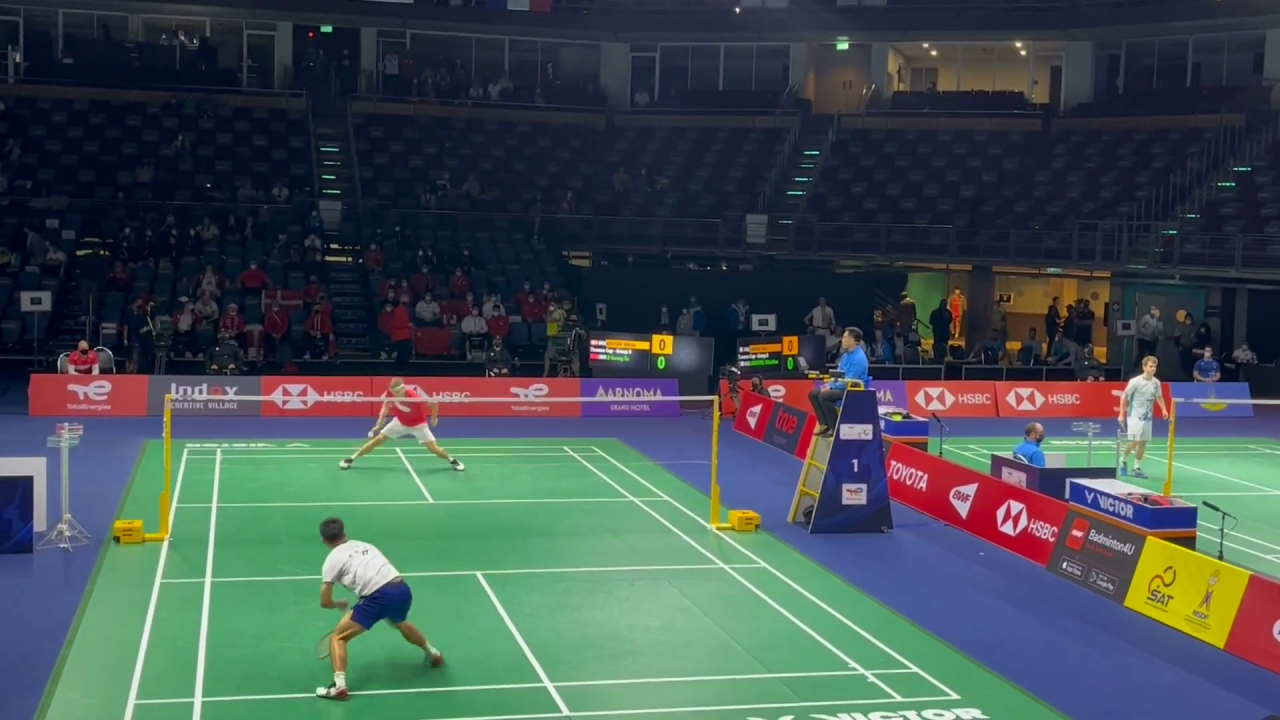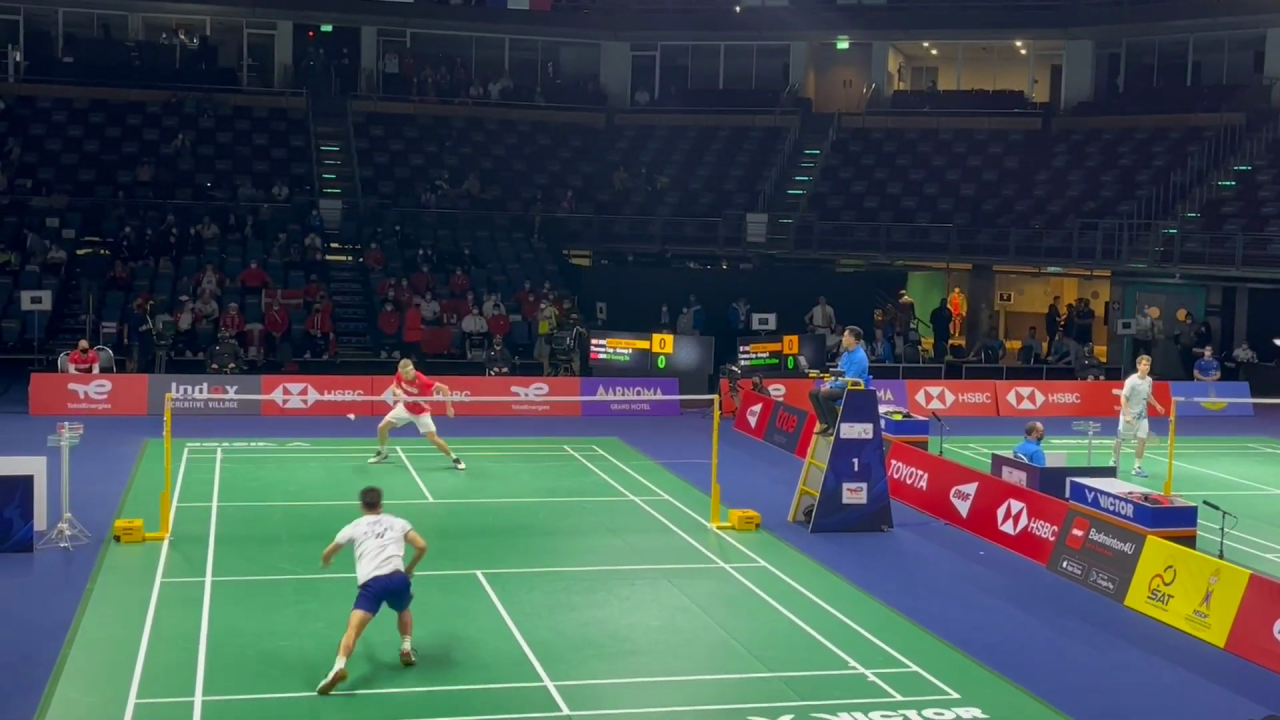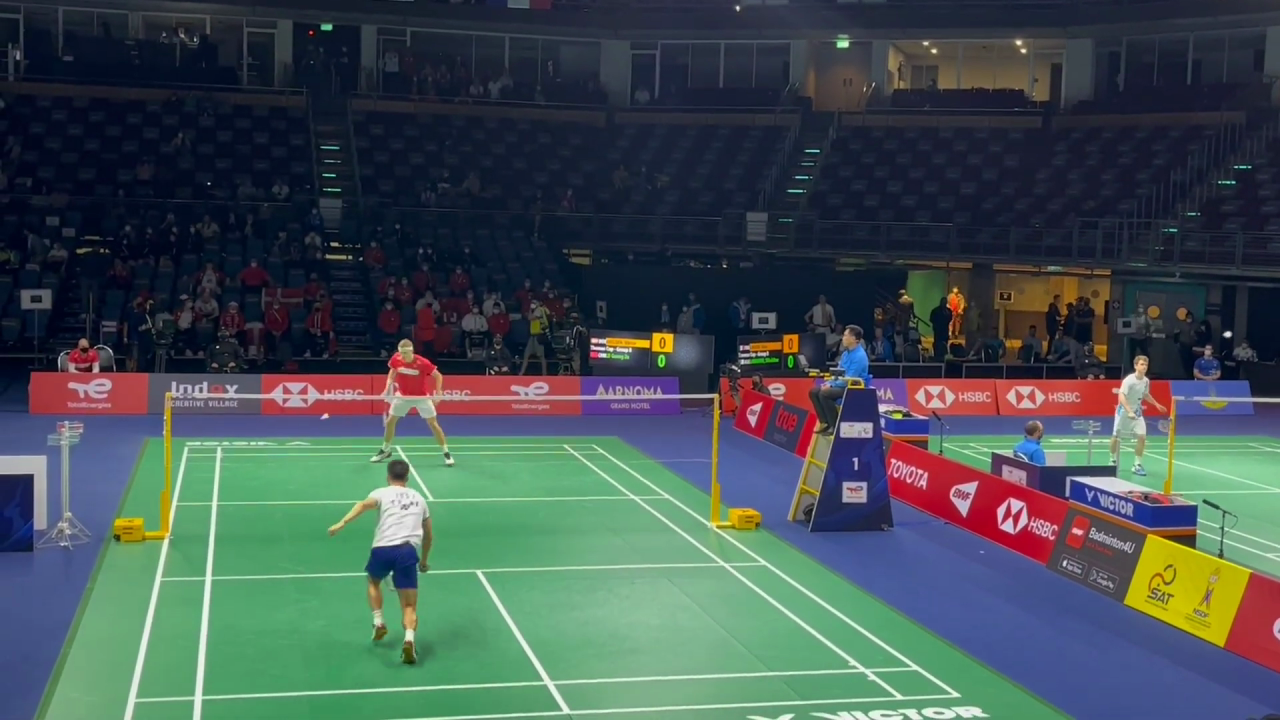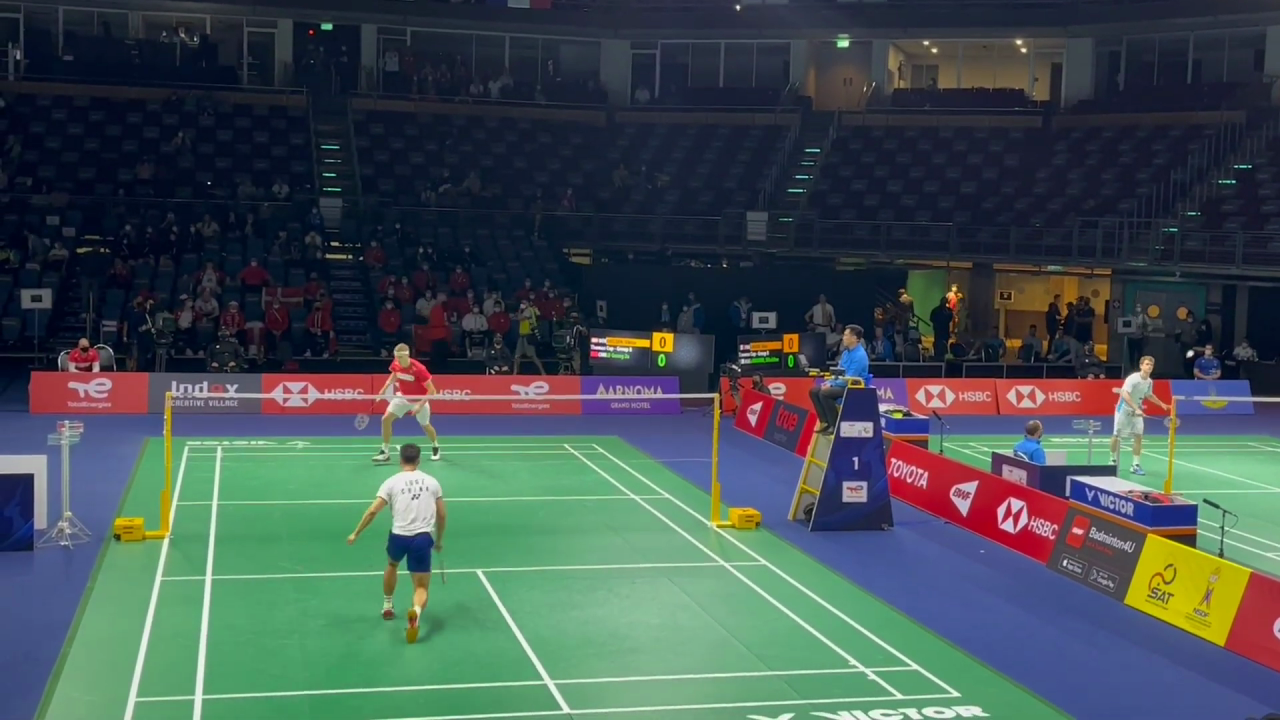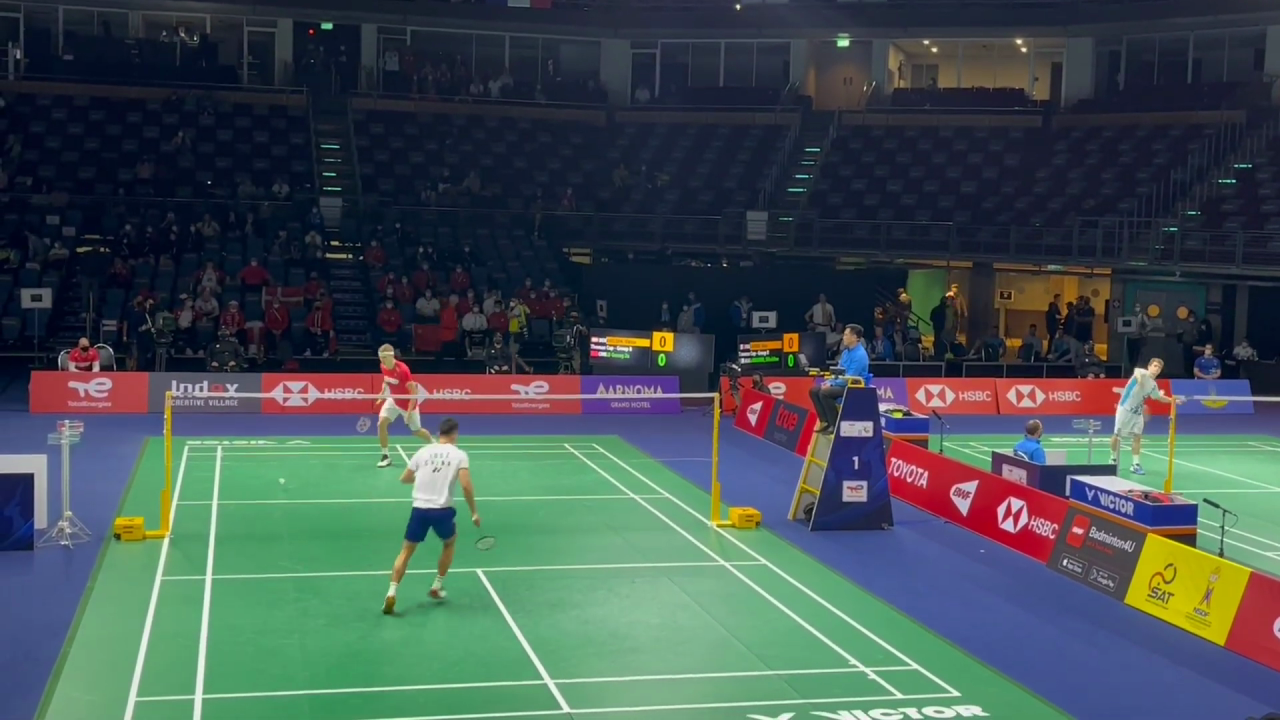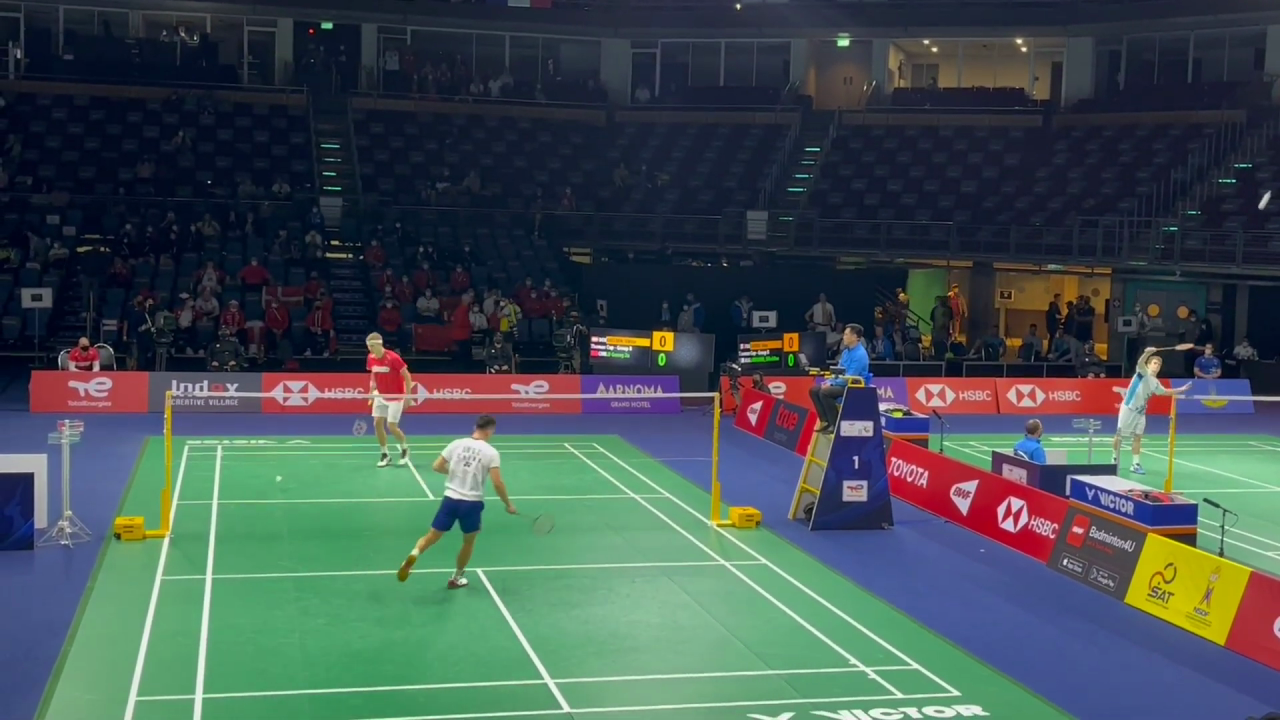
dt=0.2s
person 1, frame 1
left shoulder: (331, 560)
right shoulder: (365, 547)
left elbow: (325, 601)
left wrist: (340, 605)
left hip: (377, 598)
right hip: (402, 590)
left knee: (338, 637)
right knee: (400, 624)
left ankle: (340, 686)
right ankle: (432, 653)
person 1, frame 2
left shoulder: (353, 527)
right shoulder: (397, 522)
left elbow: (327, 555)
right elbow: (420, 545)
left wrist: (325, 565)
right wrist: (410, 569)
left hip: (372, 583)
right hip: (398, 580)
left knee: (353, 631)
right knee: (404, 612)
left ankle: (338, 669)
right ankle: (407, 649)
person 1, frame 3
left shoulder: (382, 493)
right shoulder: (420, 499)
left elbow: (364, 505)
right elbow: (429, 535)
left wrist: (341, 523)
right wrist: (424, 560)
left hip: (382, 550)
right hip: (407, 552)
left knee: (373, 584)
right knee: (409, 606)
left ankle: (379, 624)
right ankle: (409, 641)
person 1, frame 4
left shoulder: (392, 482)
right shoulder: (432, 482)
left elbow: (373, 511)
right elbow: (442, 515)
left wrist: (356, 533)
right wrist: (439, 540)
left hip: (399, 537)
right hip: (423, 539)
left knee: (392, 565)
right knee: (421, 587)
left ankle: (388, 607)
right ankle: (415, 612)
person 1, frame 5
left shoulder: (423, 452)
right shoulder: (459, 455)
left elbow: (405, 478)
right elbow: (466, 486)
right wrist: (474, 513)
left hip: (419, 510)
right hip: (442, 511)
left knee: (406, 553)
right knee: (449, 544)
left ankle: (392, 594)
right ankle: (437, 586)
person 1, frame 6
left shoulder: (456, 444)
right shoulder: (491, 453)
left elbow: (437, 466)
right elbow: (497, 483)
right wrist: (508, 505)
left hip: (450, 499)
right hip: (471, 503)
left knee: (431, 537)
right knee: (469, 541)
left ankle: (413, 555)
right ankle: (457, 577)
